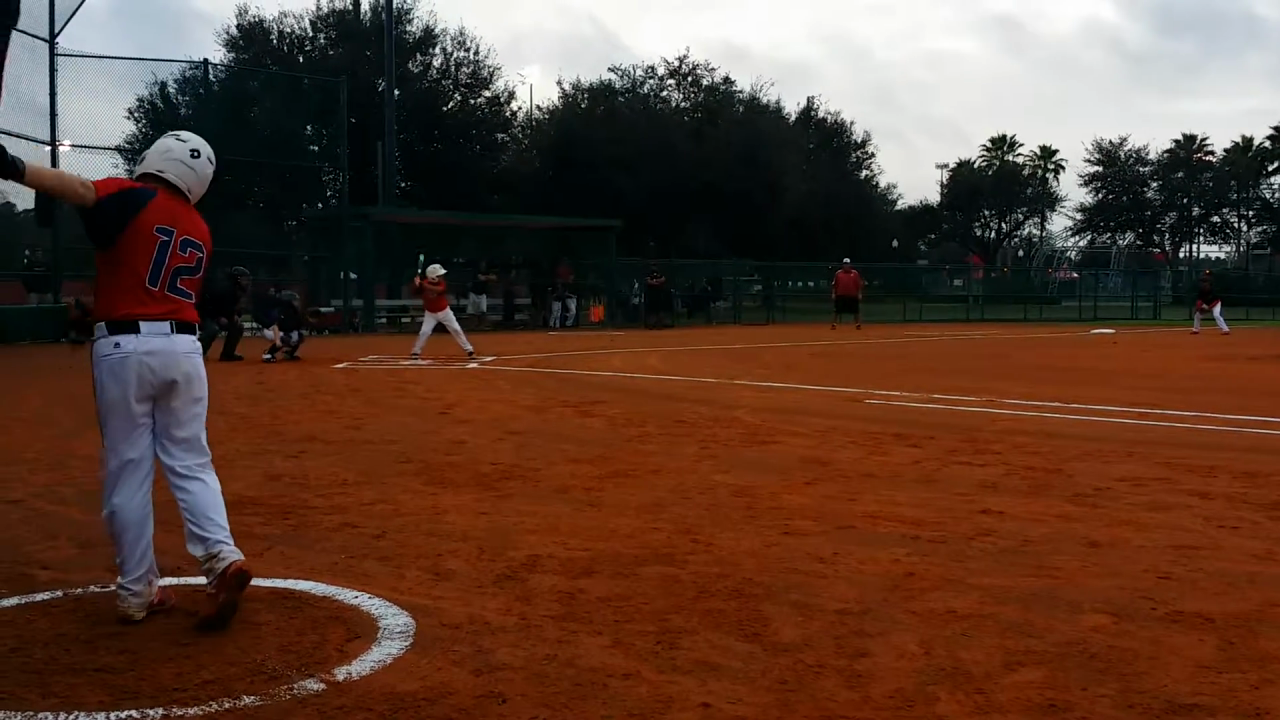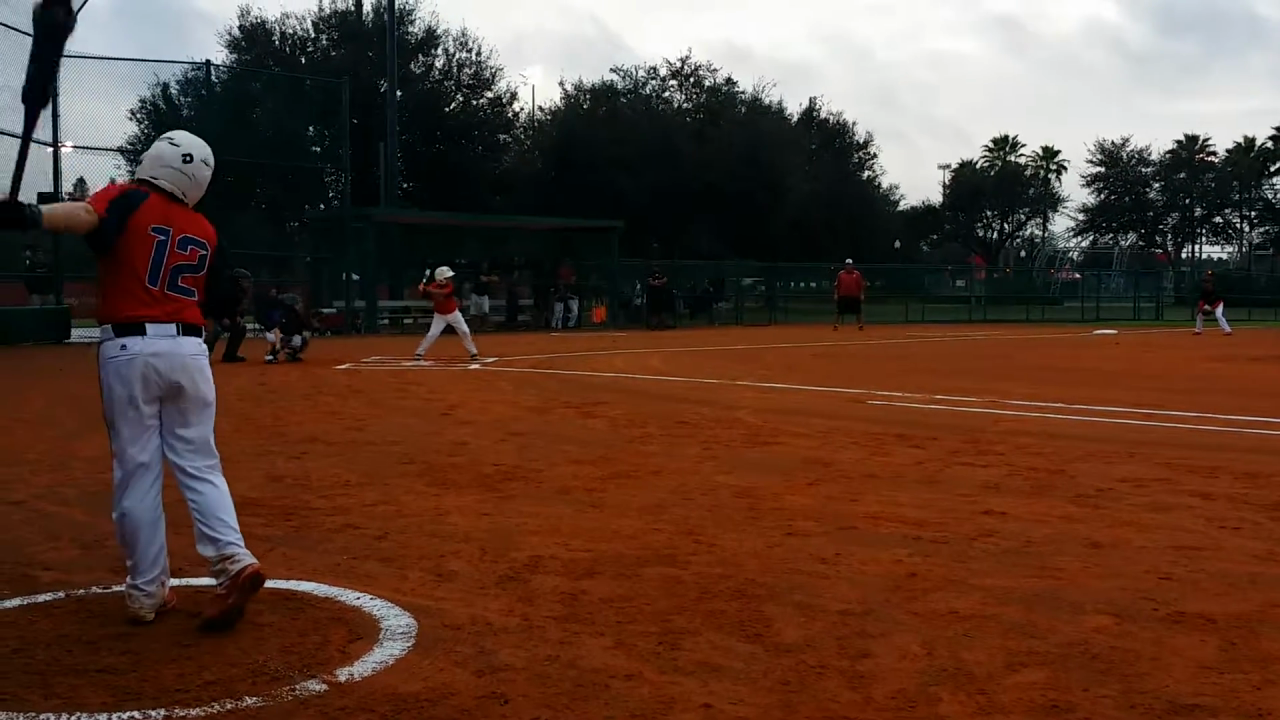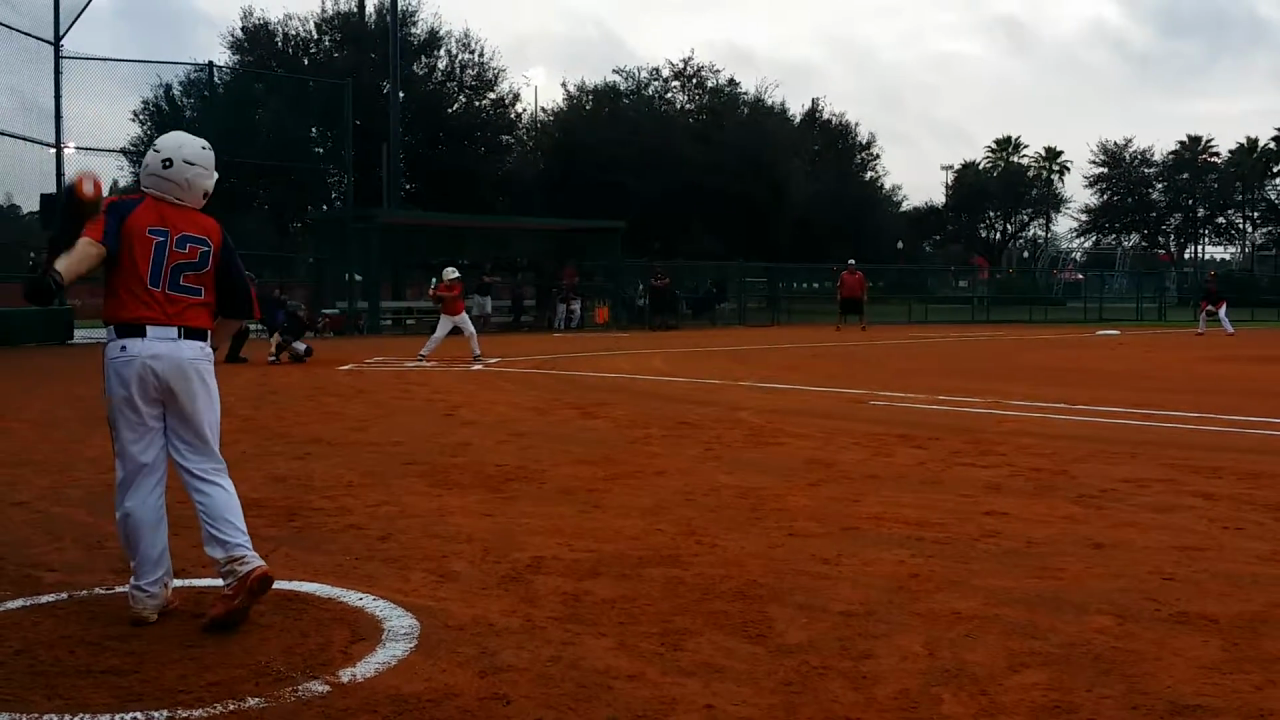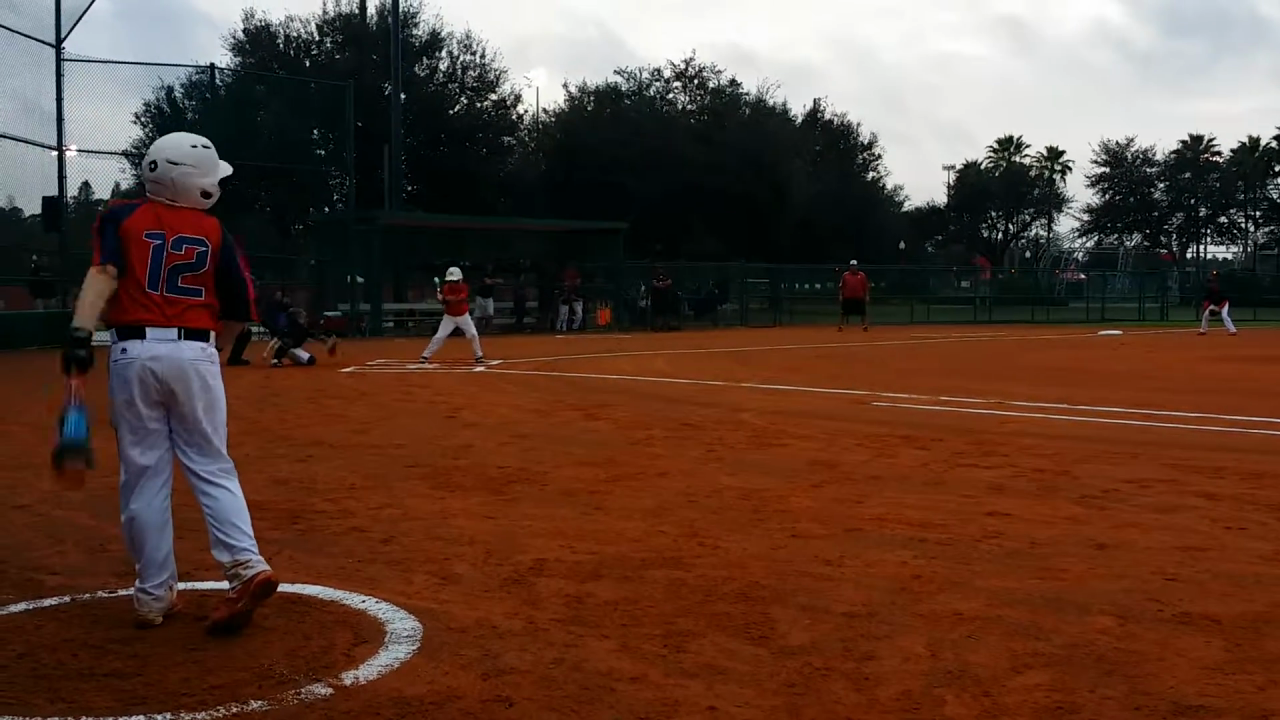
dt=0.1s
person 1, frame 1
left shoulder: (130, 197)
right shoulder: (199, 232)
left elbow: (80, 192)
left hip: (122, 349)
right hip: (183, 349)
left knee: (127, 473)
right knee: (190, 464)
left ankle: (137, 591)
right ankle: (221, 557)
person 1, frame 2
left shoulder: (129, 202)
right shoulder: (206, 233)
left elbow: (85, 215)
left hip: (129, 350)
right hip: (188, 351)
left knee: (137, 475)
right knee: (199, 466)
left ankle: (147, 591)
right ankle: (233, 560)
person 1, frame 3
left shoulder: (123, 212)
right shoulder: (212, 233)
left elbow: (90, 248)
right elbow: (234, 315)
left wrist: (53, 277)
left hip: (130, 352)
right hip: (191, 353)
left knee: (139, 475)
right knee: (204, 465)
left ankle: (150, 591)
right ankle: (242, 562)
person 1, frame 4
left shoulder: (121, 217)
right shoulder: (214, 233)
left elbow: (101, 278)
right elbow: (237, 316)
left wrist: (79, 336)
left hip: (134, 355)
right hip: (194, 355)
left knee: (145, 478)
right knee: (212, 468)
left ankle: (154, 595)
right ankle: (247, 567)
